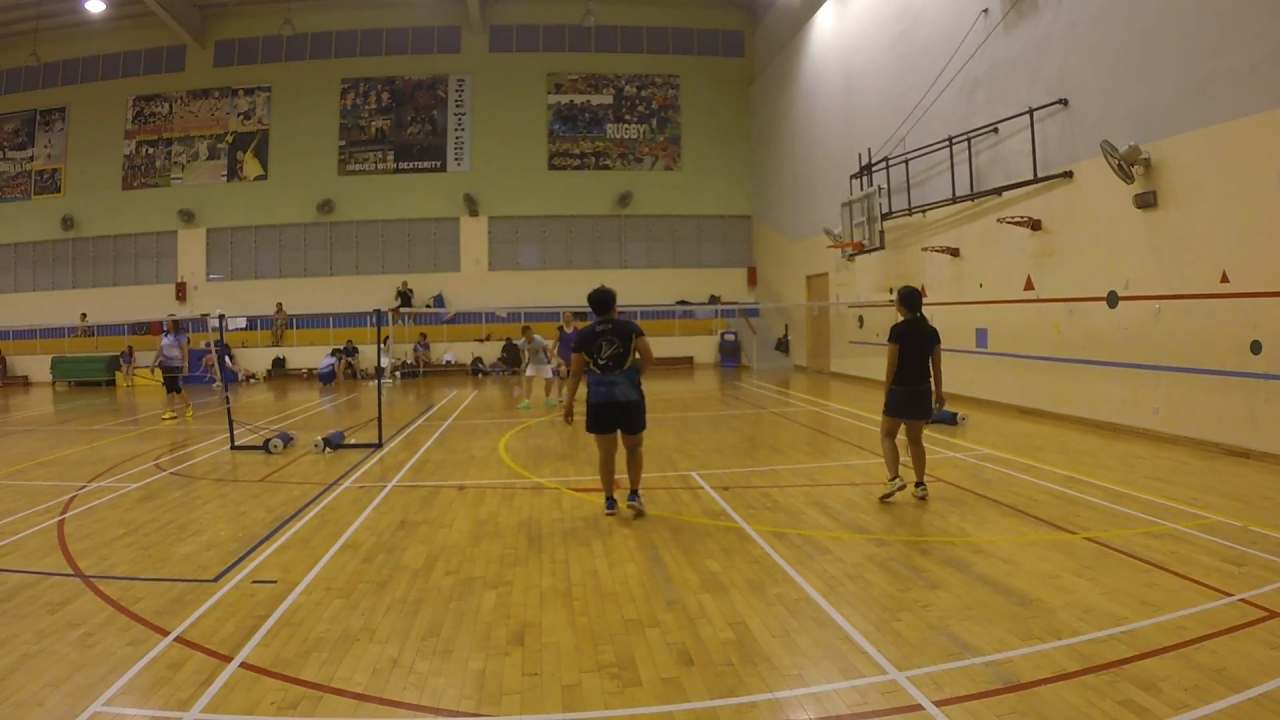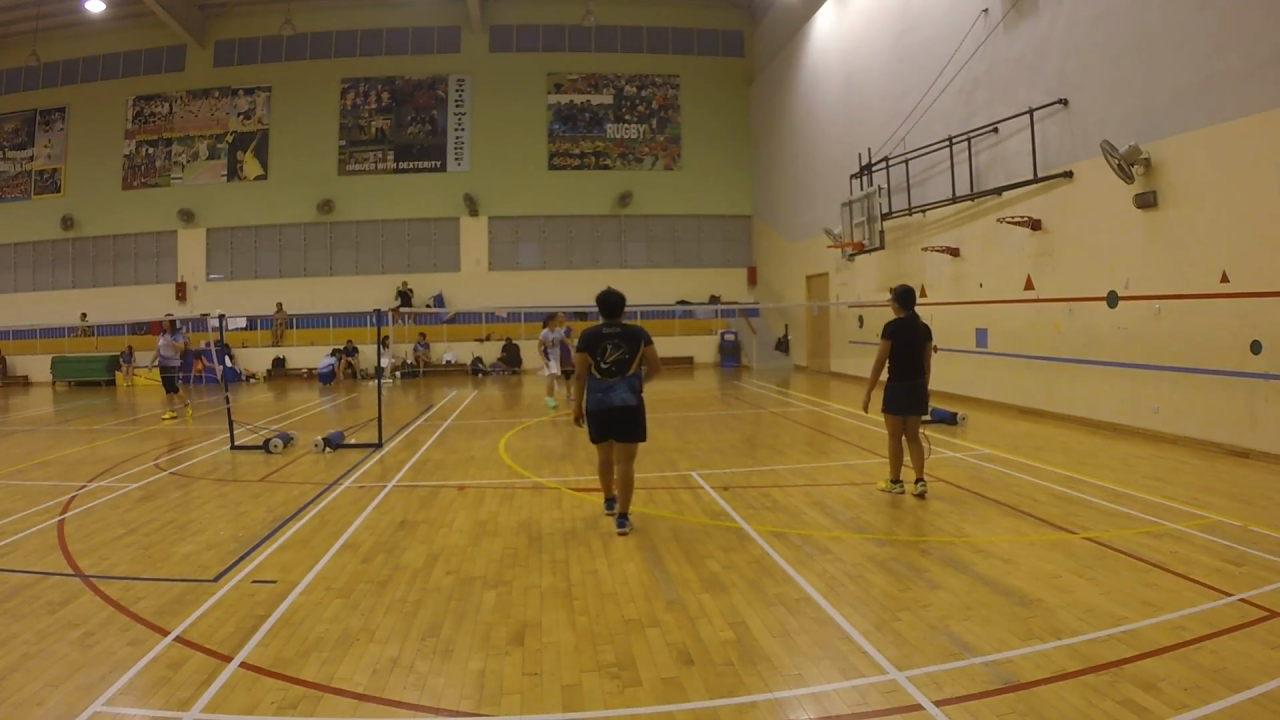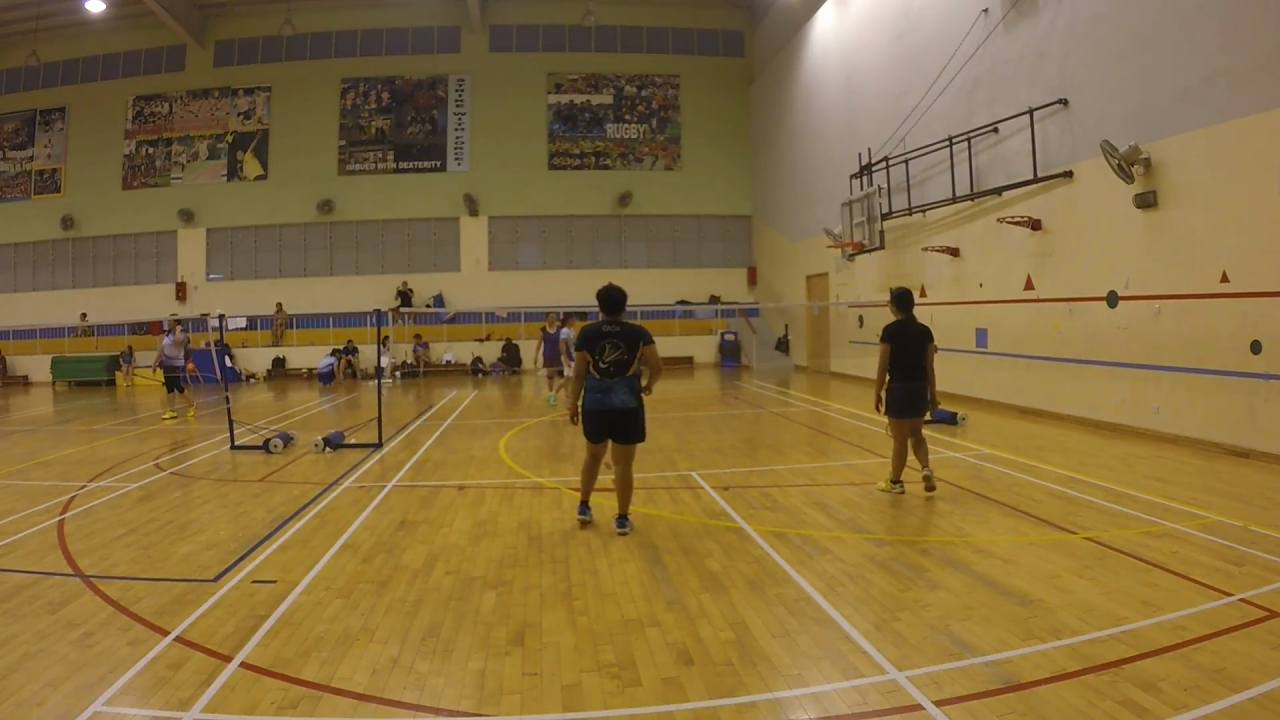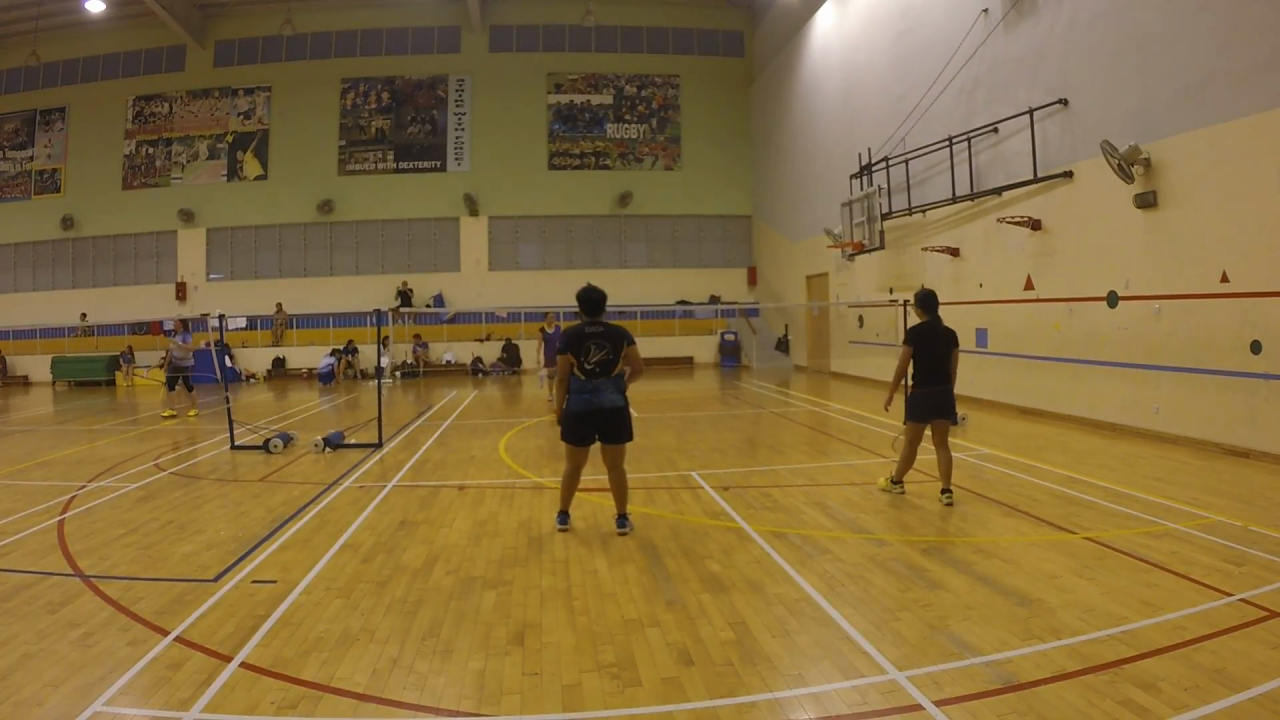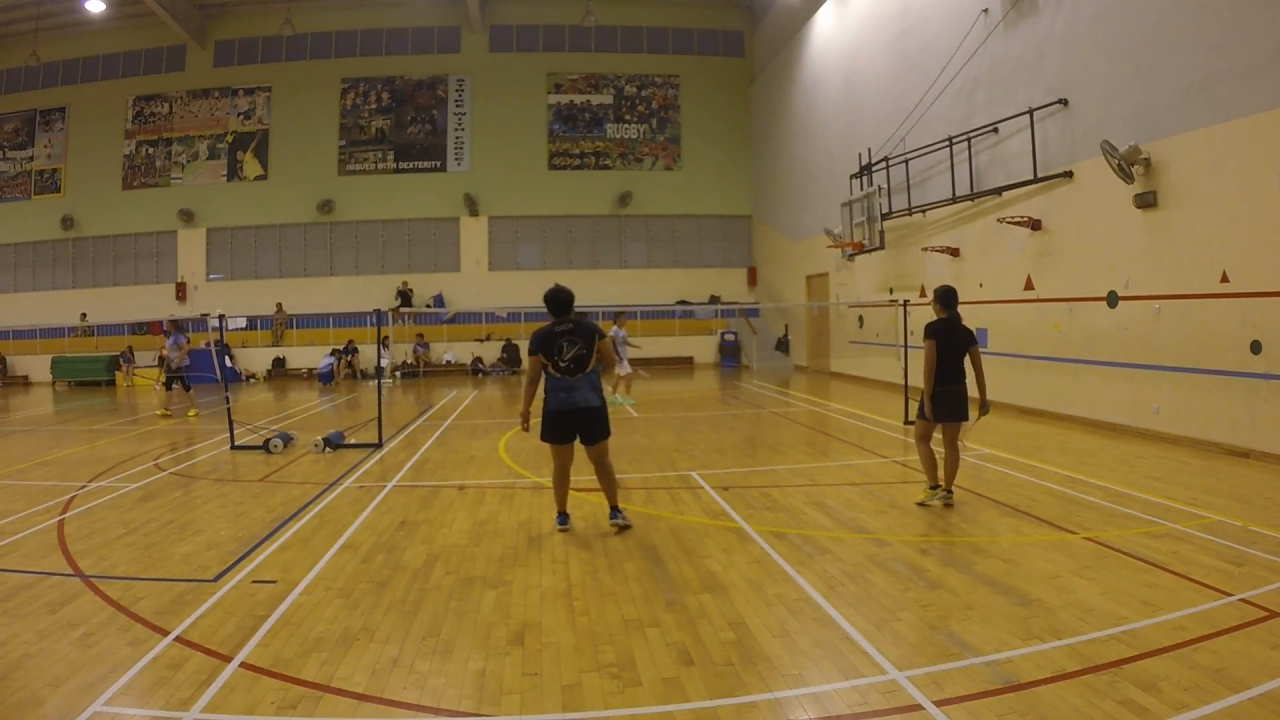
dt=0.4s
person 1, frame 1
left shoulder: (583, 335)
right shoulder: (630, 328)
left elbow: (576, 373)
right elbow: (648, 358)
left wrist: (569, 403)
left hip: (599, 400)
right hip: (630, 397)
left knee: (606, 452)
right knee: (634, 446)
left ankle: (609, 501)
right ankle: (634, 494)
person 1, frame 2
left shoulder: (587, 336)
right shoulder: (639, 334)
left elbow: (580, 375)
right elbow: (655, 368)
left wrist: (577, 405)
right wrist: (641, 380)
left hip: (597, 405)
right hip: (629, 405)
left knee: (604, 457)
right knee: (625, 462)
left ankle: (609, 501)
right ankle: (622, 517)
person 1, frame 3
left shoulder: (586, 333)
right shoulder: (639, 333)
left elbow: (579, 374)
right elbow: (657, 368)
left wrist: (573, 404)
right wrist: (649, 385)
left hip: (594, 405)
right hip: (627, 406)
left knee: (593, 456)
right knee: (623, 464)
left ankle: (584, 507)
right ankle: (622, 519)
person 1, frame 4
left shoulder: (568, 336)
right shoulder: (620, 334)
left elbow: (562, 378)
right elbow: (638, 369)
left wrist: (558, 406)
right wrist: (625, 383)
left hip: (578, 409)
right hip: (613, 408)
left knee: (573, 465)
right knee: (615, 466)
left ankle: (563, 515)
right ankle: (622, 518)
person 1, frame 5
left shoulder: (540, 337)
right shoulder: (591, 330)
left elbow: (533, 378)
right elbow: (610, 361)
left wrist: (525, 409)
left hip: (557, 408)
right hip: (592, 405)
left knee: (561, 464)
right knee: (601, 460)
left ankle: (562, 516)
right ankle: (615, 511)
person 2, frame 1
left shoulder: (899, 330)
right shoulder: (931, 331)
left elbow: (891, 367)
right elbow: (937, 366)
left wrist: (887, 392)
right wrist: (939, 393)
left hip: (901, 391)
right hip: (923, 391)
left knee: (887, 436)
right knee: (915, 439)
left ankle: (895, 481)
right ankle: (921, 485)
person 2, frame 2
left shoulder: (892, 328)
right shoulder: (924, 329)
left elbow: (880, 363)
right elbow: (927, 364)
left wrist: (868, 393)
right wrist: (924, 388)
left hip: (897, 388)
right hip: (918, 387)
left knee: (895, 437)
right knee: (914, 436)
left ankle: (895, 482)
right ankle: (920, 481)
person 2, frame 3
left shoulder: (890, 331)
right shoulder: (925, 331)
left elbow: (883, 366)
right elbow: (930, 366)
left wrist: (878, 393)
right wrist: (932, 394)
left hip: (899, 390)
right hip: (919, 389)
left knee: (900, 439)
right knee: (916, 434)
left ankle: (895, 482)
right ankle: (926, 469)
person 2, frame 4
left shoulder: (914, 334)
right shoulder: (949, 334)
left elbow: (902, 369)
right elbow: (953, 369)
left wrist: (890, 395)
left hip: (922, 394)
right hip: (944, 394)
left knee: (911, 443)
right knee: (942, 444)
left ankle: (895, 482)
right ankle: (946, 491)
person 2, frame 5
left shoulder: (933, 328)
right shoulder: (966, 332)
left elbow: (930, 365)
right elbow: (978, 367)
left wrist: (927, 397)
right wrist: (983, 397)
left hip: (938, 392)
right hip: (958, 392)
left knee: (922, 438)
right knee: (951, 443)
left ankle: (934, 487)
right ankle: (946, 491)
